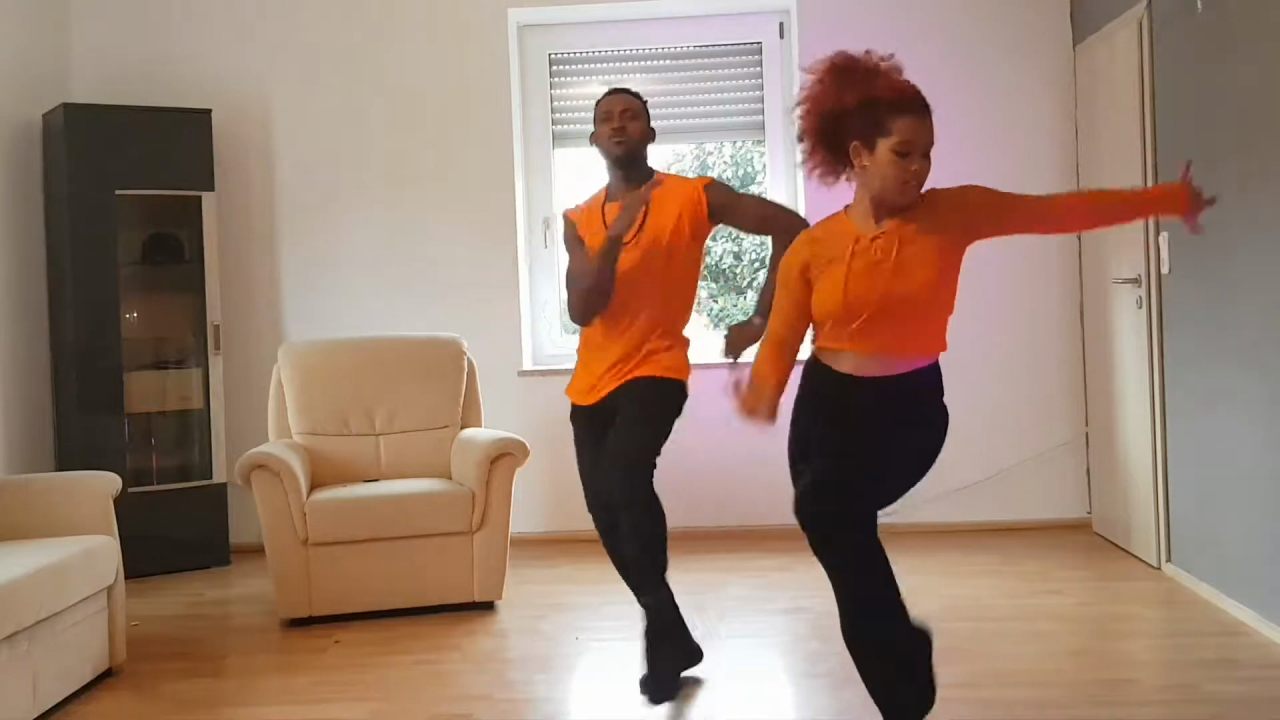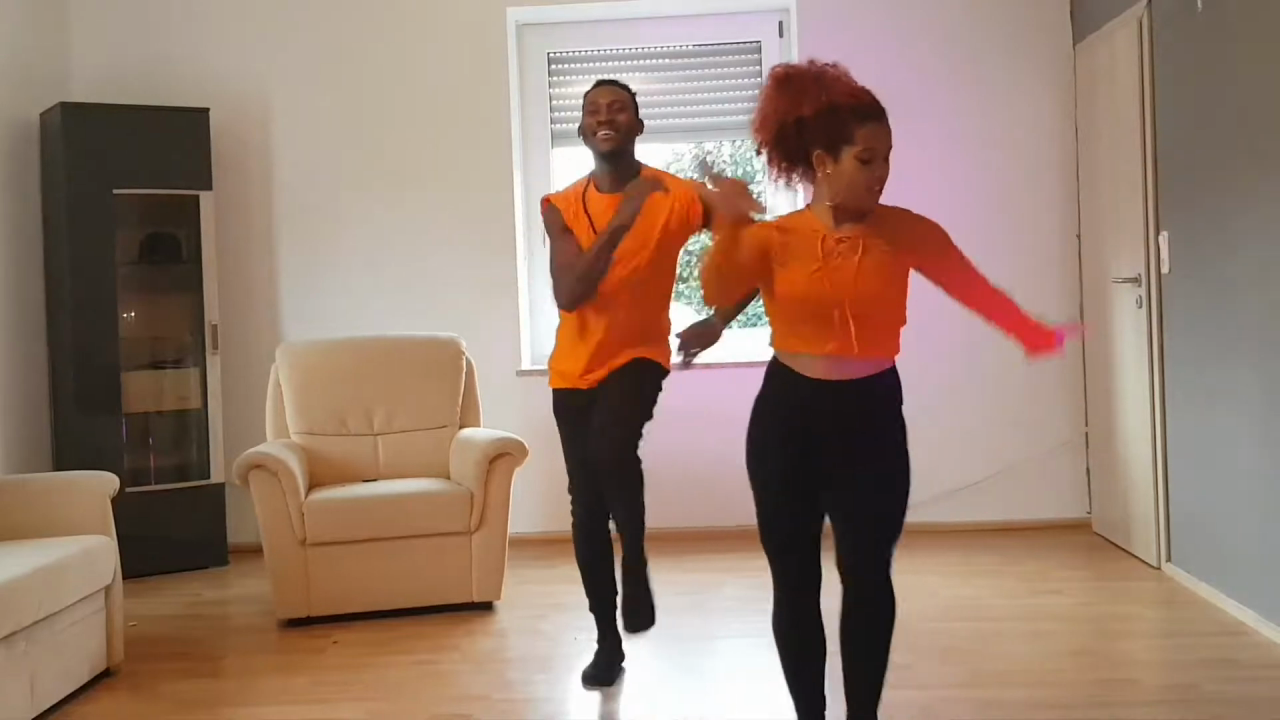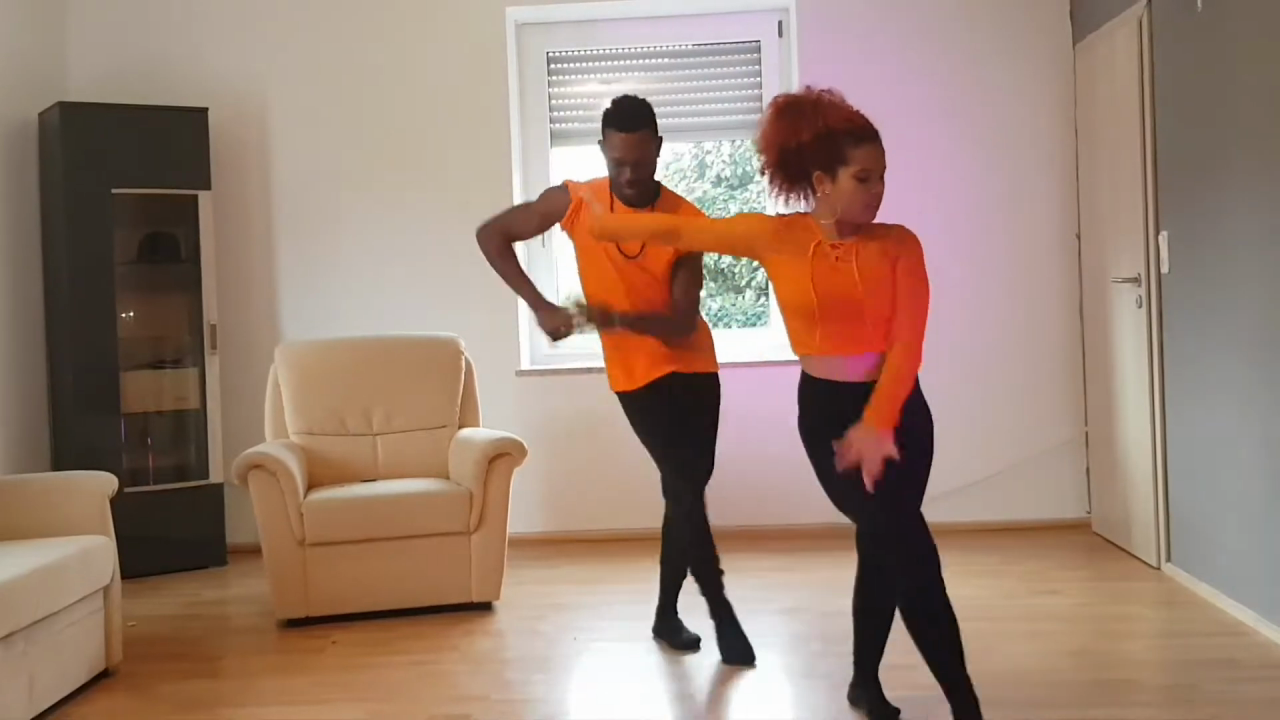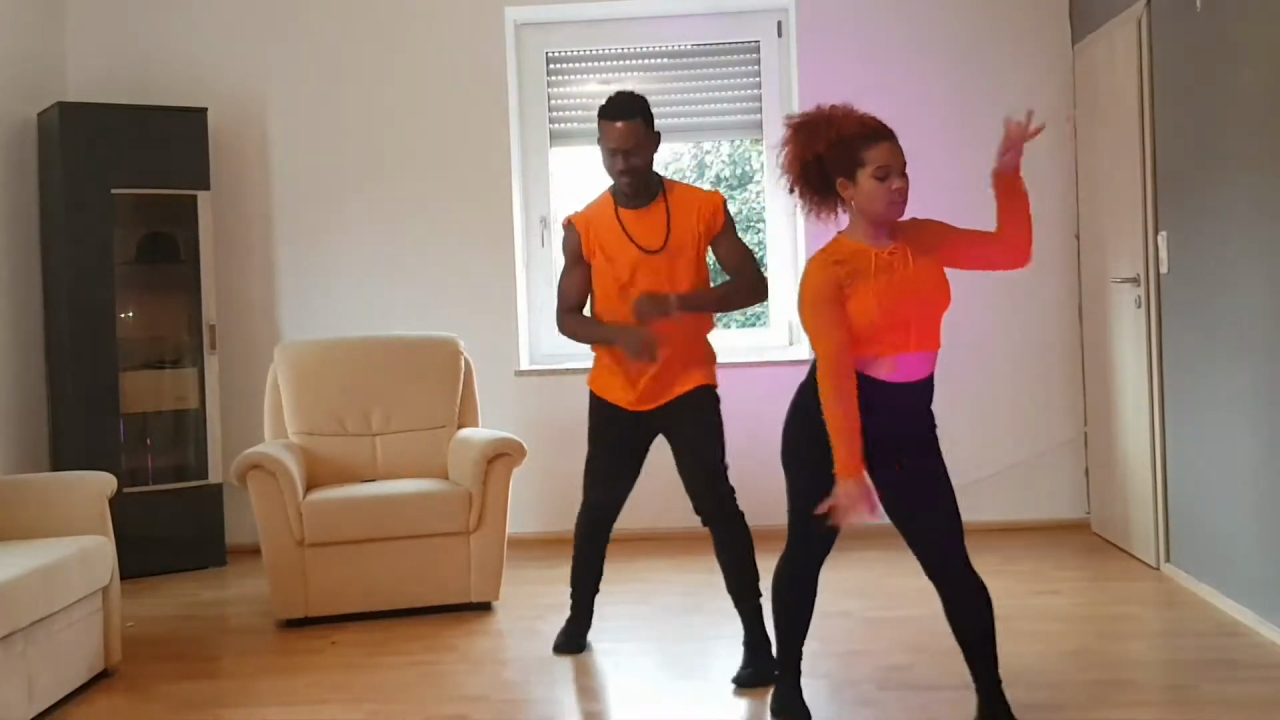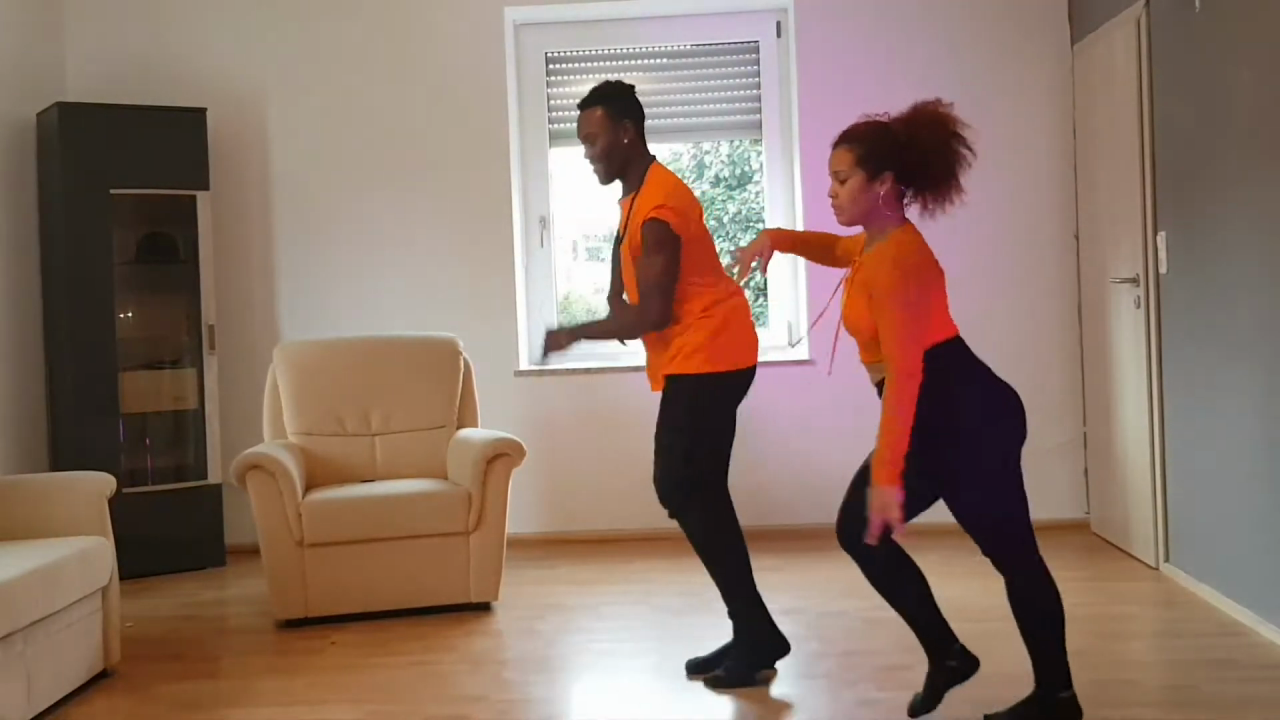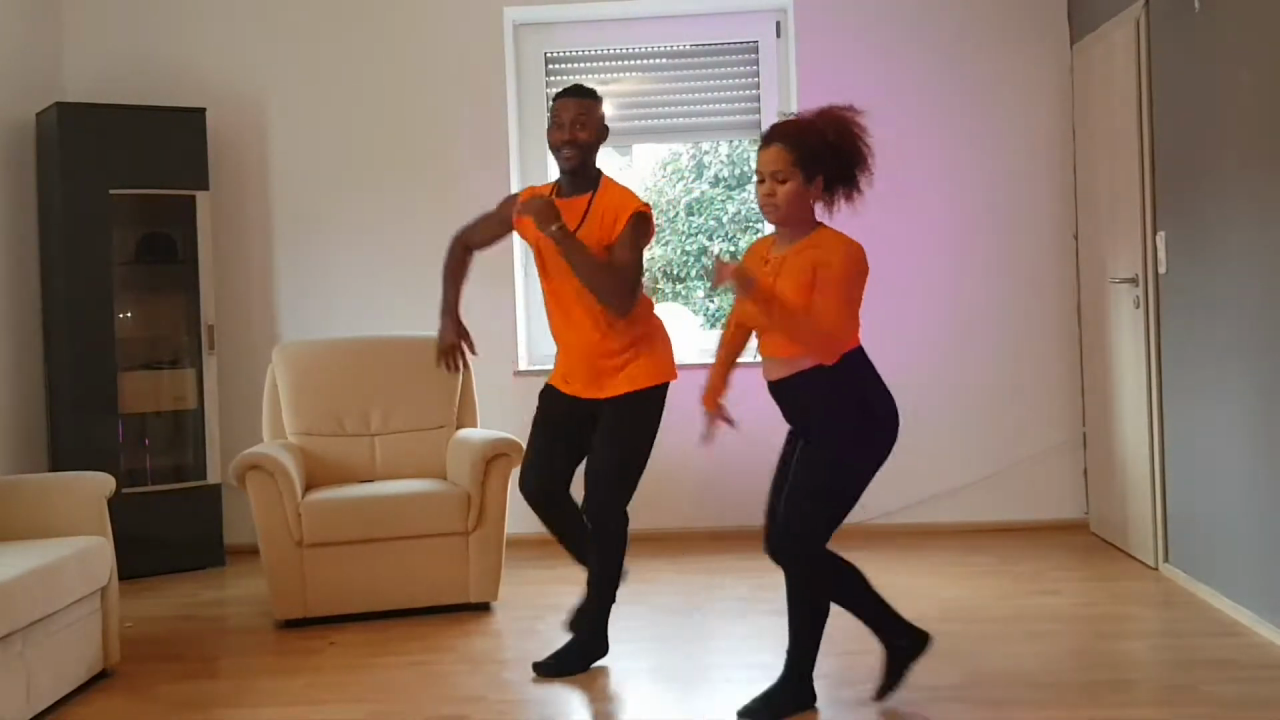
dt=0.5s
person 1, frame 1
left shoulder: (951, 214)
right shoulder: (811, 250)
left elbow: (1061, 212)
right elbow: (779, 347)
left wrist: (1163, 199)
right wrist: (760, 393)
left hip: (912, 410)
right hip: (829, 413)
left knee: (825, 506)
right knee: (857, 591)
left ankle: (901, 640)
person 1, frame 2
left shoulder: (902, 230)
right shoulder: (769, 240)
left elbow: (973, 287)
right elbow: (718, 293)
left wrist: (1034, 334)
right wrist: (728, 228)
left hip: (871, 417)
right hip: (787, 418)
left knee: (869, 577)
right knee: (795, 584)
person 1, frame 3
left shoulder: (899, 246)
right shoulder: (774, 237)
left elbow: (908, 346)
right elbow: (680, 230)
left wrist: (880, 426)
right wrist: (603, 222)
left hip: (896, 418)
right hip: (829, 413)
left knee: (886, 551)
right knee: (908, 544)
person 1, frame 4
left shoulder: (926, 237)
right shoulder: (825, 271)
left elbow: (1012, 253)
right elbow: (835, 375)
left wrist: (1007, 176)
right wrist: (852, 471)
left hip: (908, 420)
right hip: (840, 419)
left knee: (949, 563)
right knee: (804, 555)
person 1, frame 5
left shoulder: (898, 261)
right shoulder: (875, 245)
left elbow: (905, 372)
right elbow: (833, 249)
left wrist: (886, 475)
right wrist: (776, 238)
left hip: (963, 416)
right hip: (934, 420)
left knee: (1012, 552)
right knee: (858, 531)
right ankle: (946, 655)
person 1, frame 6
left shoulder: (842, 254)
right shoulder: (761, 254)
left elbow: (823, 342)
right elbow: (738, 326)
left wrist: (757, 290)
right wrist: (713, 389)
left hip: (851, 413)
right hip: (816, 415)
left knee: (788, 541)
right knee: (796, 542)
right ankle: (899, 634)
person 2, frame 1
left shoulder: (694, 195)
right shoulder: (577, 220)
left elbow: (793, 227)
right elbow: (582, 310)
left wrist: (762, 317)
right wrist: (617, 238)
left hip: (652, 375)
right hip: (591, 387)
left knee: (620, 480)
right knee: (611, 523)
left ankle: (661, 625)
right ankle: (676, 636)
person 2, frame 2
left shoulder: (677, 194)
right shoulder: (558, 208)
right elbow: (571, 294)
left wrist: (717, 319)
right wrist: (623, 224)
left hip: (638, 359)
right hip: (574, 371)
left knee: (610, 449)
right knee: (587, 502)
left ankle: (634, 562)
right ankle: (606, 641)
person 2, frame 3
left shoulder: (686, 221)
right shoulder: (573, 201)
left elbow: (681, 324)
right elbow: (492, 234)
left wrist: (612, 314)
right wrist: (539, 306)
left hip: (693, 365)
right hip: (639, 373)
left knee: (686, 482)
right knee: (682, 477)
left ankle: (667, 612)
right ankle: (719, 607)
person 2, frame 4
left shoulder: (704, 208)
right shoulder: (583, 226)
left elbow: (755, 286)
right elbow: (567, 318)
left wrist: (681, 302)
right wrist: (615, 334)
left hip: (688, 384)
right hip: (618, 392)
left knee: (715, 505)
right knee: (597, 510)
left ankle: (757, 638)
right ankle: (580, 612)
person 2, frame 5
left shoulder: (658, 206)
right shoulder: (635, 194)
left elbow: (654, 314)
left wrist: (578, 333)
right wrist: (618, 306)
left hip: (709, 357)
right hip: (690, 360)
left knee: (680, 491)
right knee: (698, 494)
left ankle: (758, 632)
right ankle: (751, 635)
person 2, frame 6
left shoulder: (628, 211)
right shoulder: (528, 204)
left elbow: (618, 299)
right elbow: (462, 244)
left wrist: (557, 230)
right wrist: (449, 316)
left hip: (636, 376)
right hip: (574, 376)
left knee: (605, 503)
right knee: (537, 485)
left ankle: (592, 633)
right ankle: (601, 577)
